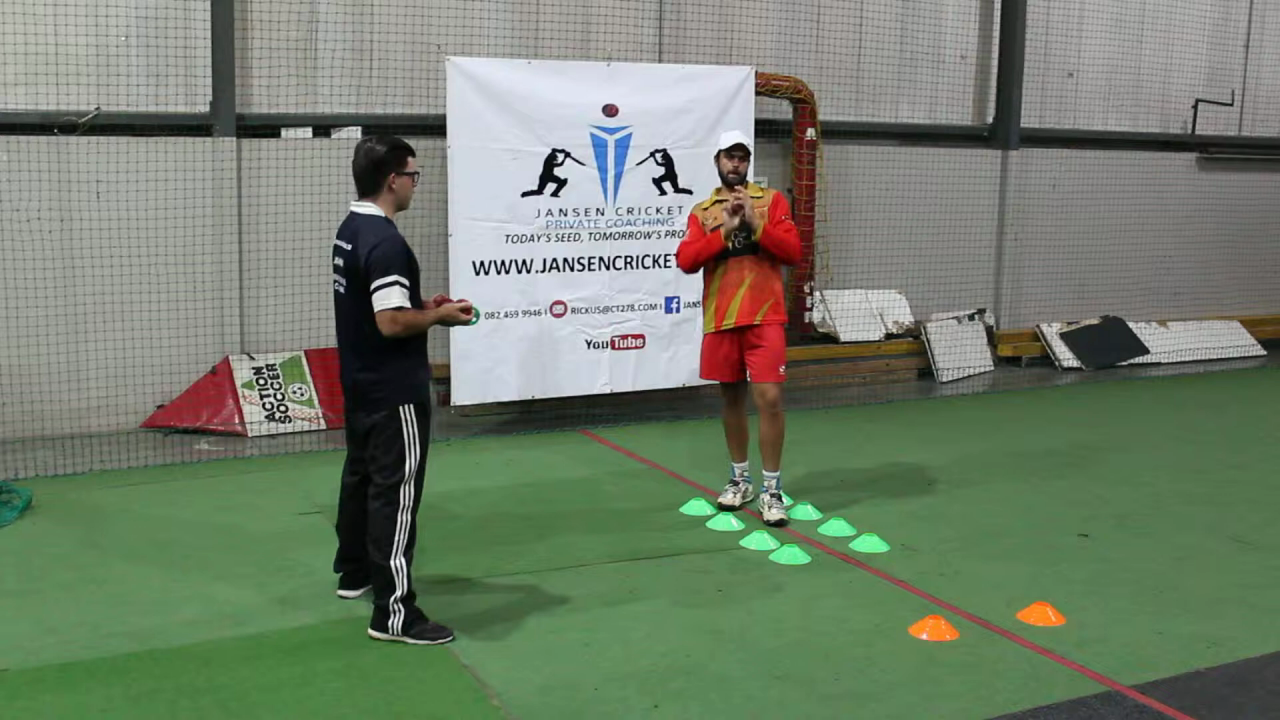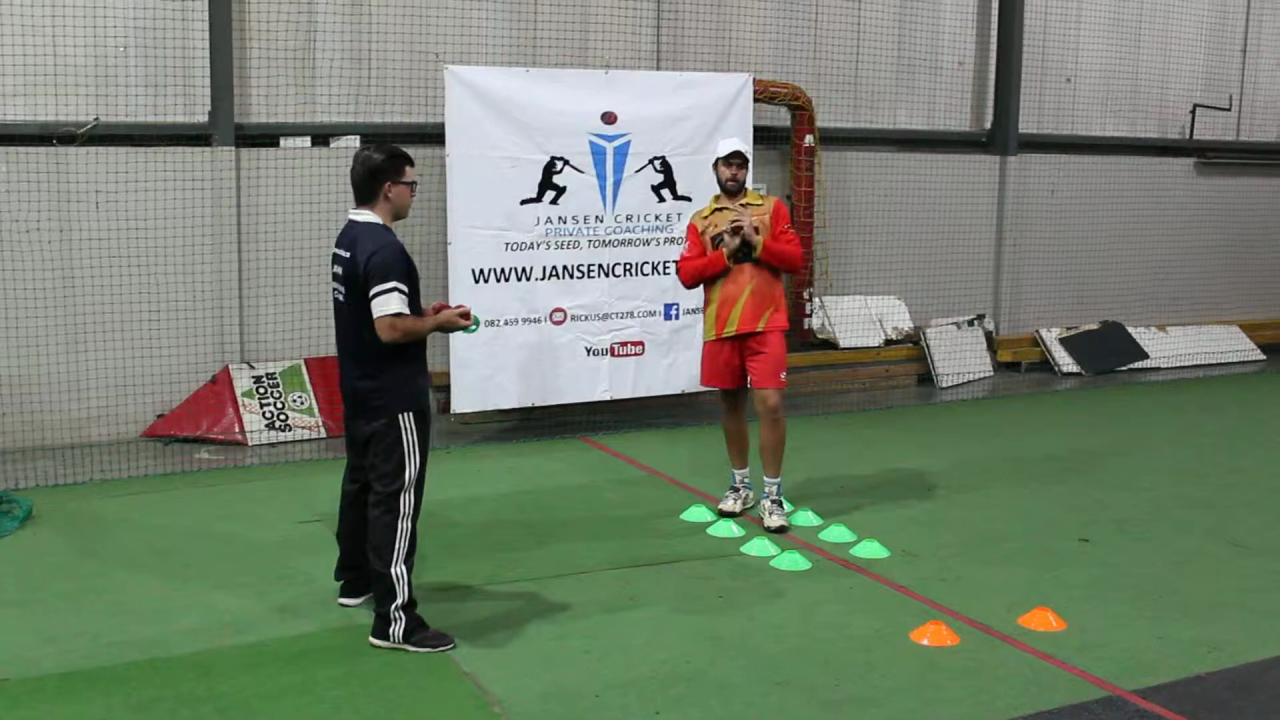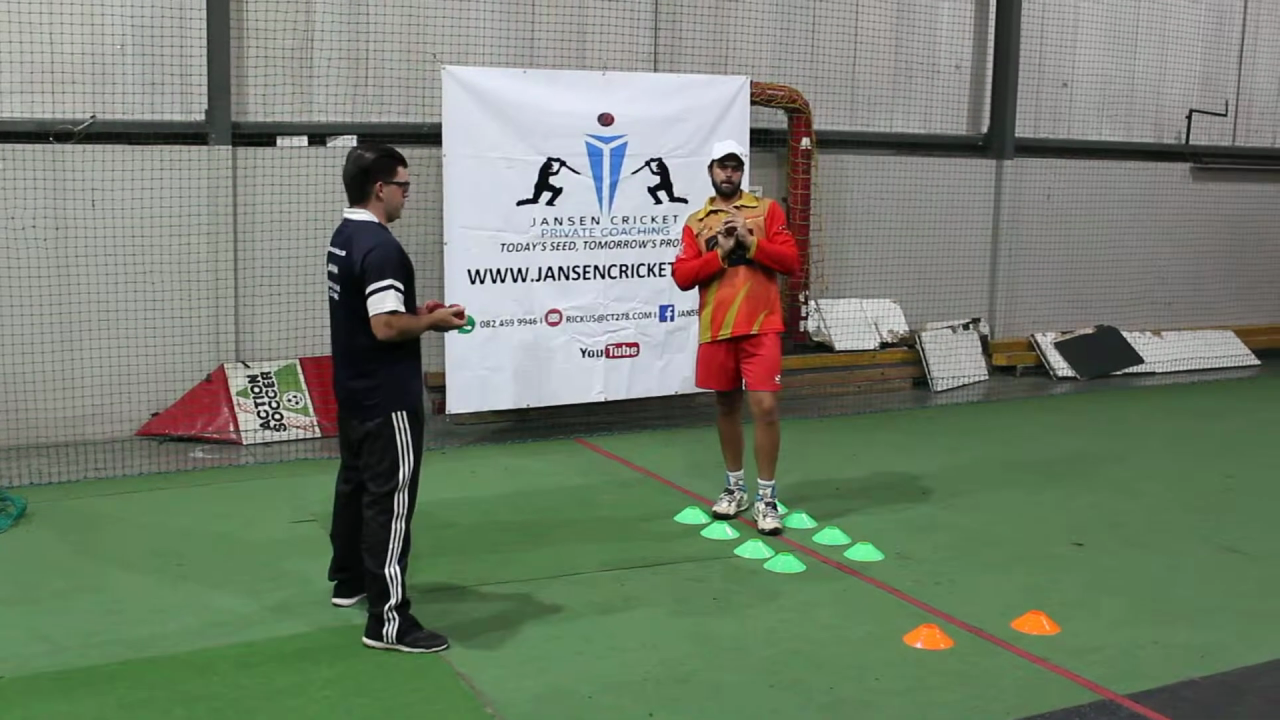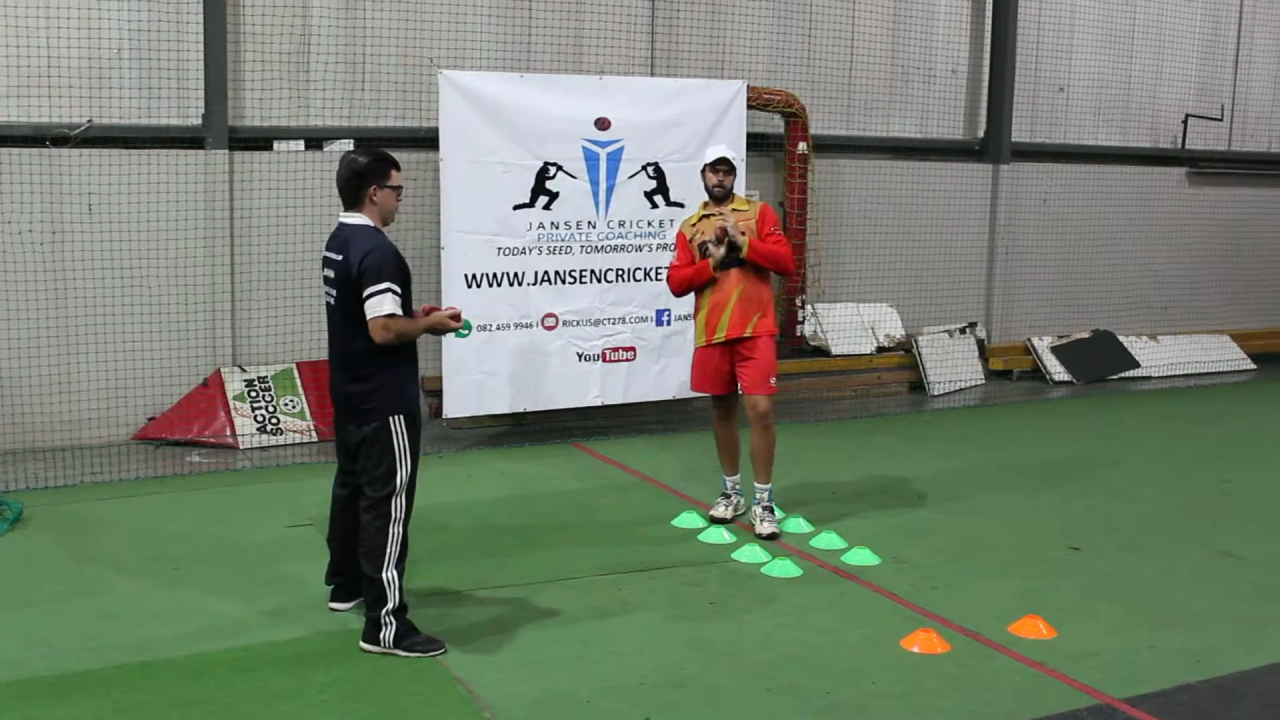
dt=0.4s
person 1, frame 1
left shoulder: (351, 229)
right shoulder: (386, 242)
right elbow: (391, 323)
left wrist: (420, 305)
right wrist: (440, 316)
left hip: (361, 383)
right hip: (393, 392)
left knee: (361, 475)
right knee: (395, 493)
left ankle: (354, 572)
right ankle: (393, 612)
person 1, frame 2
left shoulder: (349, 238)
right shoulder: (384, 249)
right elbow: (390, 329)
left wrist: (420, 312)
right wrist: (439, 323)
left hip: (360, 391)
right hip: (393, 399)
left knee: (362, 484)
right knee: (396, 500)
left ankle: (355, 580)
right ankle: (394, 620)
person 1, frame 3
left shoulder: (344, 237)
right shoulder: (380, 247)
right elbow: (386, 326)
left wrist: (416, 311)
right wrist: (432, 320)
left hip: (354, 389)
right hip: (387, 398)
left knee: (355, 483)
right knee: (389, 500)
left ankle: (349, 580)
right ankle: (387, 619)
person 1, frame 4
left shoulder: (338, 242)
right shoulder: (377, 251)
right elbow: (384, 330)
left wrist: (411, 314)
right wrist: (430, 323)
left hip: (351, 393)
right hip: (384, 402)
left knee: (352, 487)
right knee: (387, 504)
left ankle: (346, 583)
right ankle: (385, 624)
person 2, frame 1
left shoulder: (772, 200)
right shoulder: (702, 212)
left elbow: (793, 251)
right elbow: (686, 261)
left wrist: (755, 223)
right wrist: (725, 231)
left hip: (764, 319)
right hip: (721, 320)
left knee: (769, 398)
right knee: (732, 397)
left ankle: (771, 489)
right ankle: (739, 479)
person 2, frame 2
left shoulder: (771, 208)
right shoulder: (701, 221)
left elbow: (795, 259)
right elbow: (687, 275)
left wrist: (756, 239)
right wrist: (726, 252)
left hip: (765, 325)
right hip: (721, 328)
left knee: (770, 404)
right knee: (732, 404)
left ankle: (772, 495)
right ankle: (740, 485)
person 2, frame 3
left shoulder: (767, 209)
right shoulder: (696, 222)
left elbow: (790, 261)
right elbow: (682, 277)
left wrist: (750, 240)
right wrist: (721, 252)
left hip: (760, 328)
right hip: (716, 330)
left knee: (765, 407)
right knee: (727, 406)
left ankle: (766, 497)
right ankle: (734, 487)
person 2, frame 4
left shoulder: (758, 213)
right shoulder: (689, 227)
left elbow: (785, 262)
right elbow: (676, 283)
left wrist: (741, 241)
right wrist: (711, 263)
left hip: (755, 330)
right hip: (712, 333)
left knee: (760, 410)
right knee: (723, 410)
left ankle: (763, 501)
right ankle: (731, 491)
